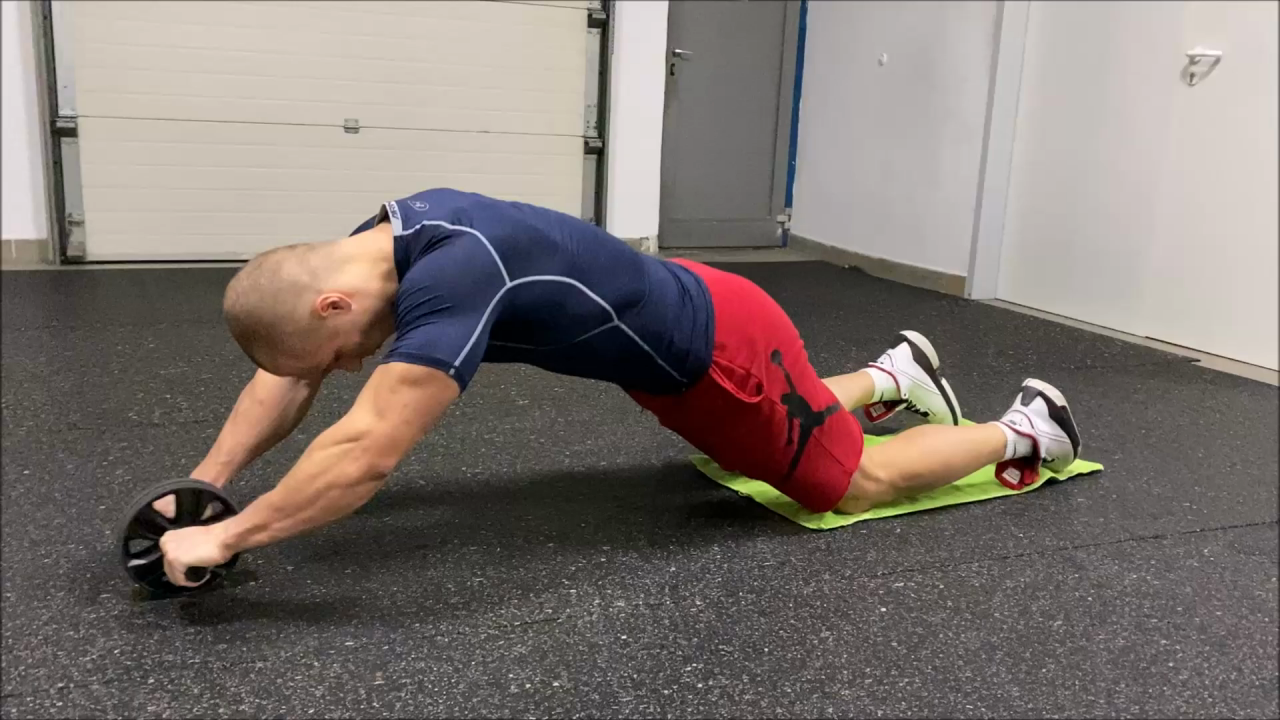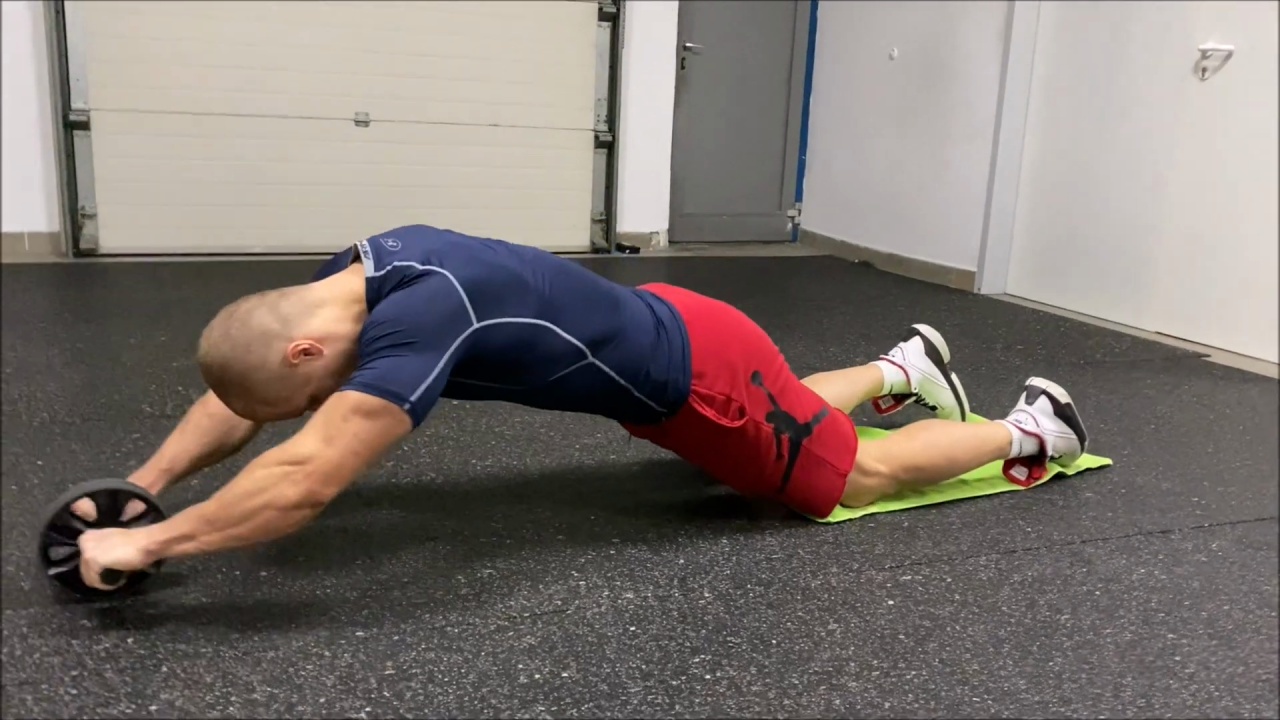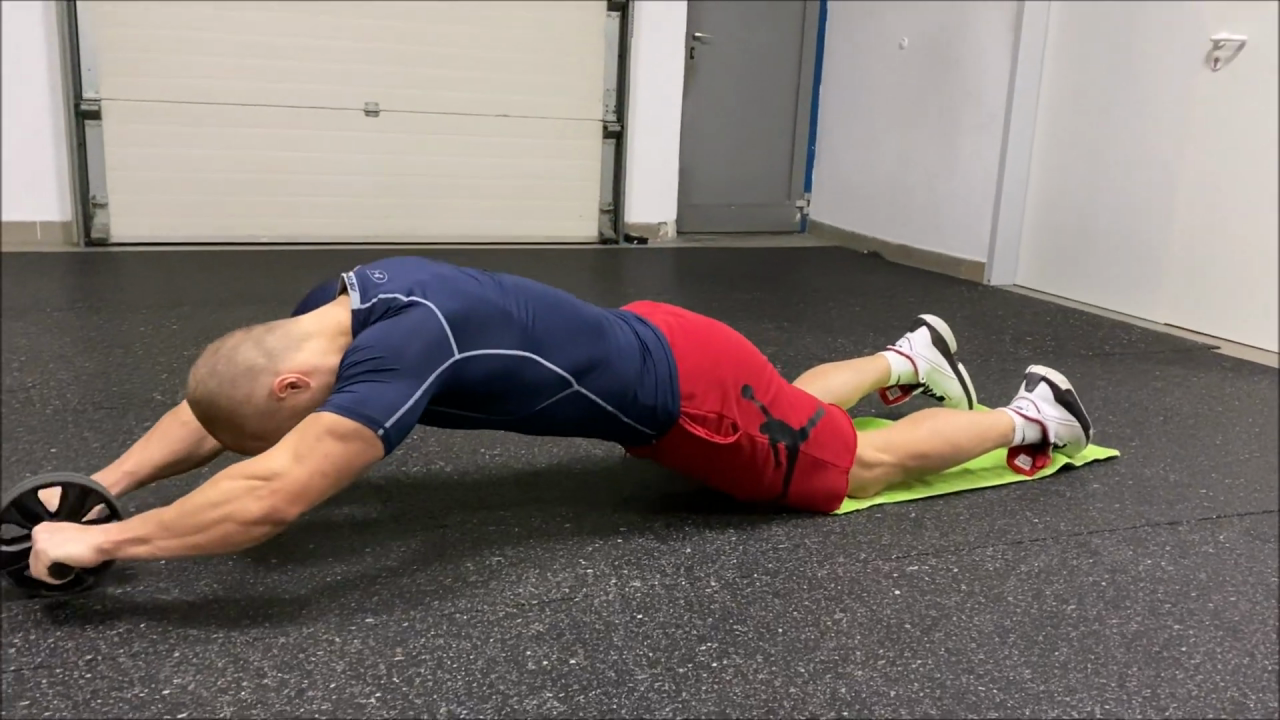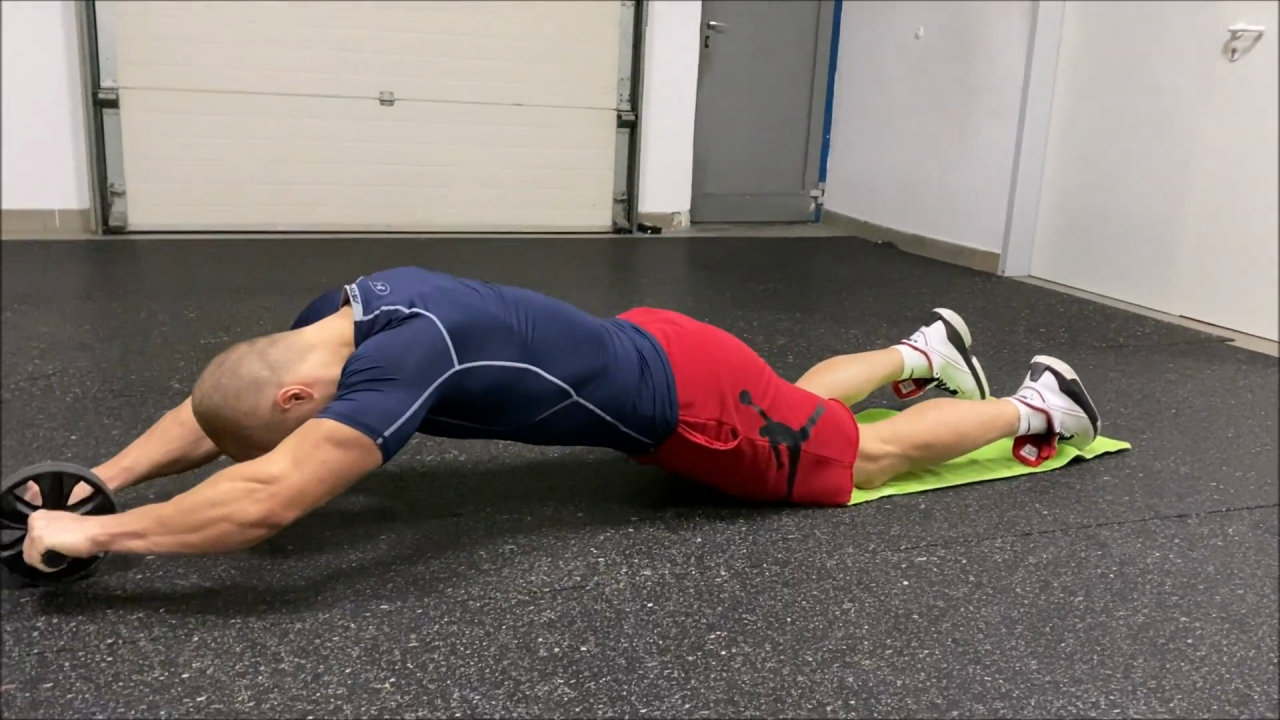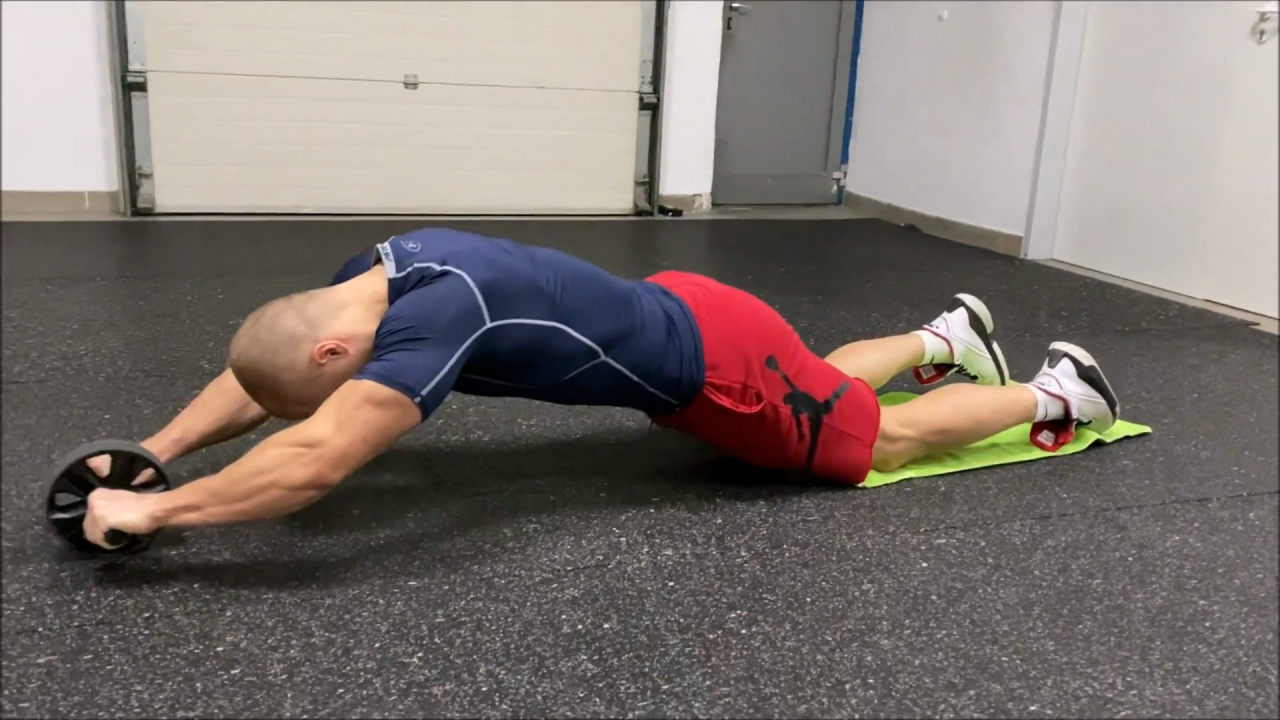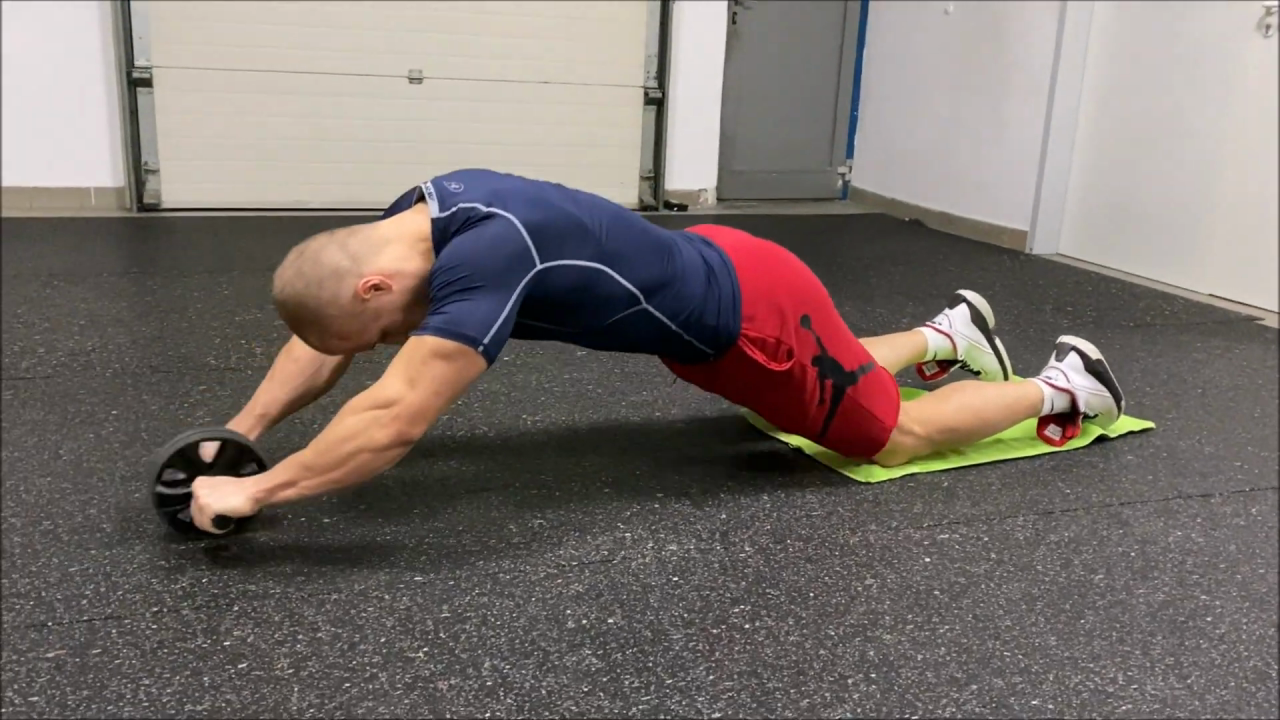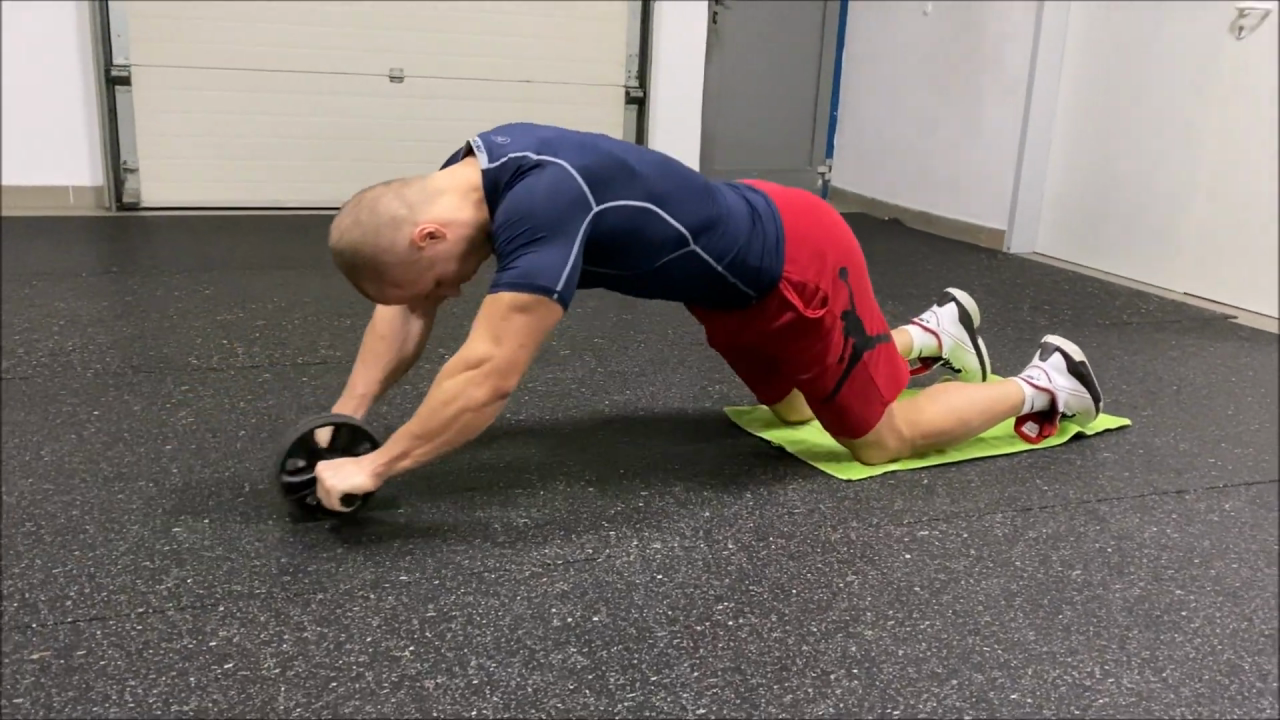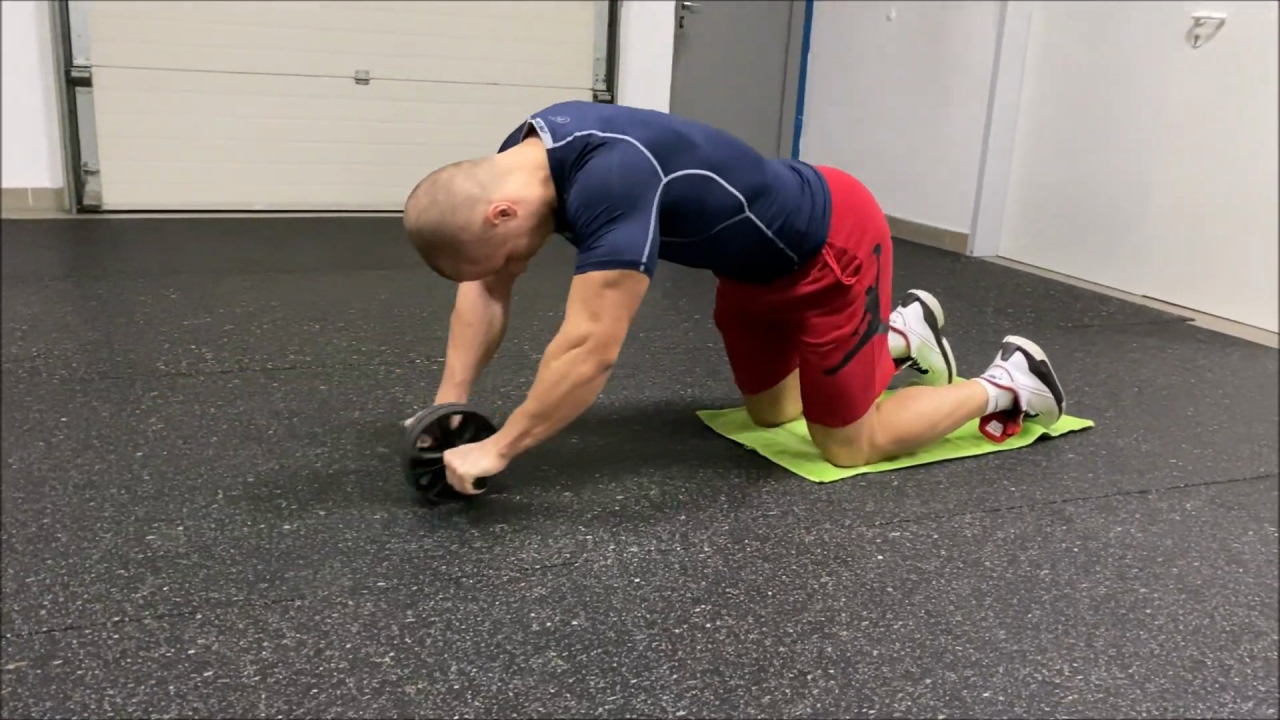
dt=0.3s
person 1, frame 1
left shoulder: (449, 274)
right shoulder: (377, 250)
left elbow: (369, 453)
right elbow: (284, 375)
left wrist: (229, 535)
right wrist: (208, 478)
left hip: (719, 342)
right hip: (672, 338)
left knee: (855, 483)
right knee: (794, 428)
left ankle: (1022, 431)
right ankle: (892, 374)
person 1, frame 2
left shoulder: (416, 311)
right shoulder: (347, 281)
left elbow: (308, 479)
right elbow: (239, 395)
left wrist: (149, 544)
right wrist: (141, 485)
left hip: (697, 368)
right hip: (653, 335)
left knee: (854, 475)
right knee: (788, 428)
left ankle: (1029, 429)
right ankle: (901, 367)
person 1, frame 3
left shoulder: (402, 344)
right shoulder: (338, 305)
left elbow: (274, 494)
right elbow: (214, 410)
left wrist: (101, 542)
right wrist: (103, 484)
left hip: (687, 391)
right hip: (646, 349)
left knee: (858, 464)
right knee: (798, 411)
left ankle: (1032, 416)
right ankle: (912, 357)
person 1, frame 4
left shoulder: (400, 357)
right shoulder: (347, 311)
left elbow: (268, 497)
right elbow: (213, 407)
left wrist: (92, 534)
right wrist: (100, 476)
left hip: (686, 399)
right hip: (649, 351)
left knee: (866, 455)
right knee: (803, 407)
left ankle: (1036, 405)
right ankle: (924, 352)
person 1, frame 5
left shoulder: (433, 313)
right shoulder: (371, 273)
left elbow: (315, 461)
right elbow: (256, 375)
left wrist: (155, 511)
right wrist: (154, 451)
left hip: (712, 358)
right hip: (672, 316)
left knee: (881, 439)
right knee: (820, 390)
left ankle: (1053, 392)
right ankle: (945, 335)
person 1, frame 6
left shoulder: (483, 256)
right shoulder: (419, 221)
left elbow: (393, 418)
right elbow: (324, 336)
left wrist: (255, 492)
right wrist: (243, 427)
left hip: (752, 312)
right hip: (709, 270)
left knee: (893, 433)
right knee: (836, 381)
left ankle: (1062, 386)
right ankle: (946, 334)
person 1, frame 7
left shoulder: (537, 203)
right shoulder: (466, 175)
left elbow: (488, 376)
right elbow: (407, 312)
left wrist: (374, 470)
right wrist: (349, 415)
left hip: (798, 265)
right hip: (745, 257)
left knee: (877, 438)
right knee: (795, 409)
left ankle: (1043, 386)
right ankle: (933, 331)
person 1, frame 8
left shoulder: (611, 182)
right shoulder: (520, 161)
left elbow: (590, 351)
right elbow: (484, 292)
left wrist: (496, 449)
right wrist: (449, 399)
left hip: (831, 243)
right hip: (764, 248)
left knee: (848, 443)
right knee: (771, 413)
left ankle: (1005, 385)
right ankle: (899, 334)
